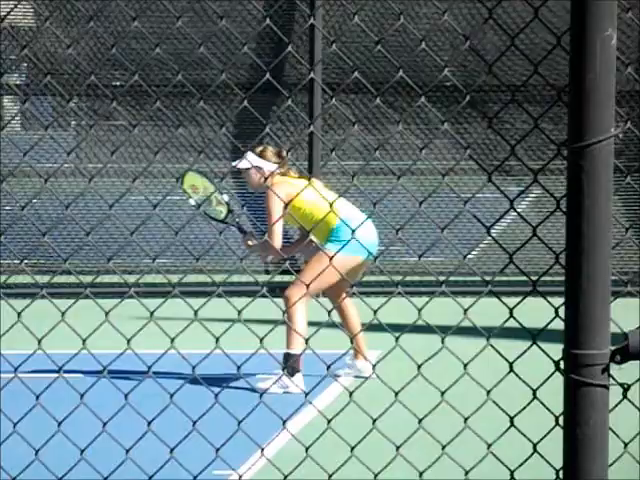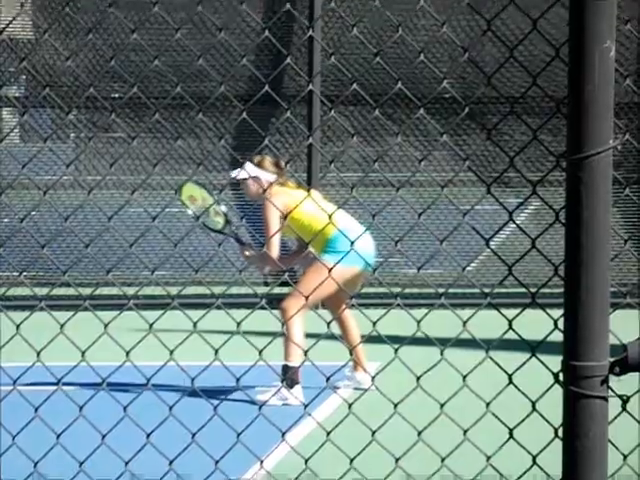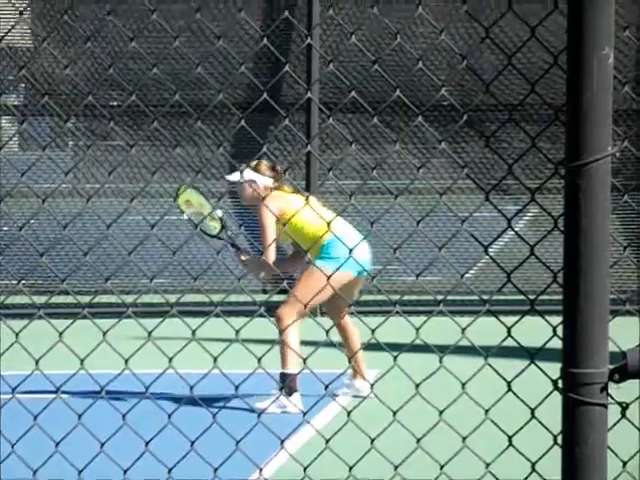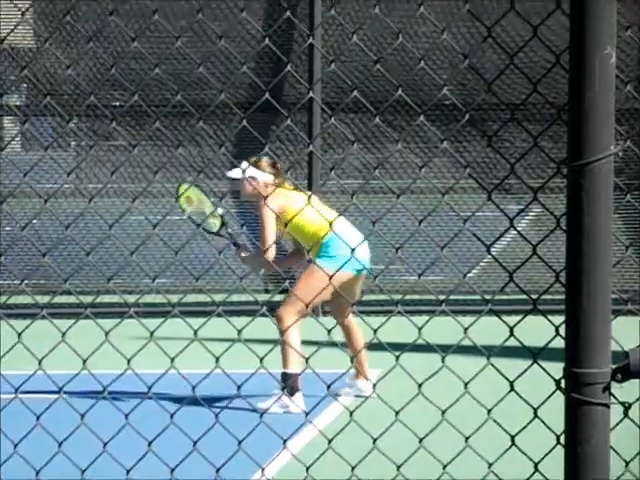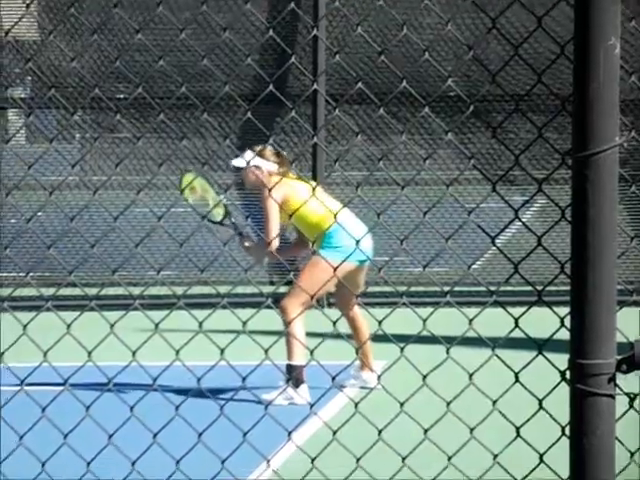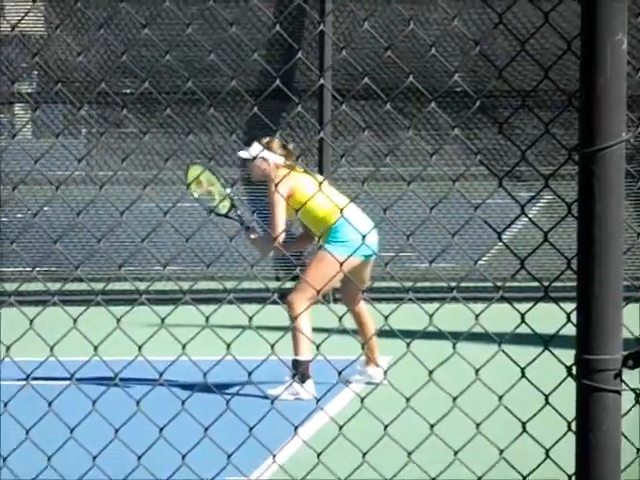
dt=0.1s
person 1, frame 1
left shoulder: (275, 189)
right shoulder: (295, 183)
left elbow: (274, 246)
right elbow: (307, 240)
left wrist: (254, 246)
right wrist: (261, 246)
left hip: (349, 236)
right hip: (365, 232)
left knee: (294, 295)
right knee: (336, 293)
left ankle: (291, 375)
right ankle: (361, 361)
person 1, frame 2
left shoulder: (272, 199)
right shoulder: (293, 194)
left elbow: (272, 257)
right elbow: (304, 252)
left wrist: (251, 256)
right wrist: (258, 258)
left hip: (346, 247)
right hip: (362, 243)
left knee: (291, 306)
right knee: (336, 305)
left ankle: (290, 387)
right ankle: (361, 372)
person 1, frame 3
left shoulder: (268, 203)
right shoulder: (289, 198)
left elbow: (268, 260)
right elbow: (301, 255)
left wrist: (249, 261)
right wrist: (256, 263)
left hip: (338, 253)
right hip: (357, 249)
left knee: (286, 314)
right knee: (338, 314)
left ankle: (289, 394)
right ankle: (359, 380)
person 1, frame 4
left shoulder: (269, 201)
right shoulder: (290, 196)
left elbow: (268, 258)
right elbow: (301, 253)
left wrist: (249, 258)
right wrist: (255, 260)
left hip: (338, 251)
right hip: (357, 248)
left knee: (286, 314)
right knee: (342, 313)
left ankle: (291, 394)
right ankle: (362, 380)
person 1, frame 5
left shoulder: (272, 189)
right shoulder: (293, 184)
left elbow: (270, 245)
right elbow: (305, 241)
left wrist: (251, 247)
right wrist: (260, 250)
left hip: (340, 241)
right hip: (359, 238)
left knee: (290, 306)
right knee: (348, 305)
left ankle: (296, 386)
right ankle: (367, 371)
person 1, frame 6
left shoulder: (279, 183)
right shoulder: (300, 178)
left elbow: (276, 239)
right elbow: (310, 235)
left wrist: (258, 241)
right wrist: (265, 243)
left hip: (346, 235)
right hip: (365, 232)
left knee: (297, 302)
right knee: (353, 300)
left ankle: (302, 381)
right ankle: (373, 367)
